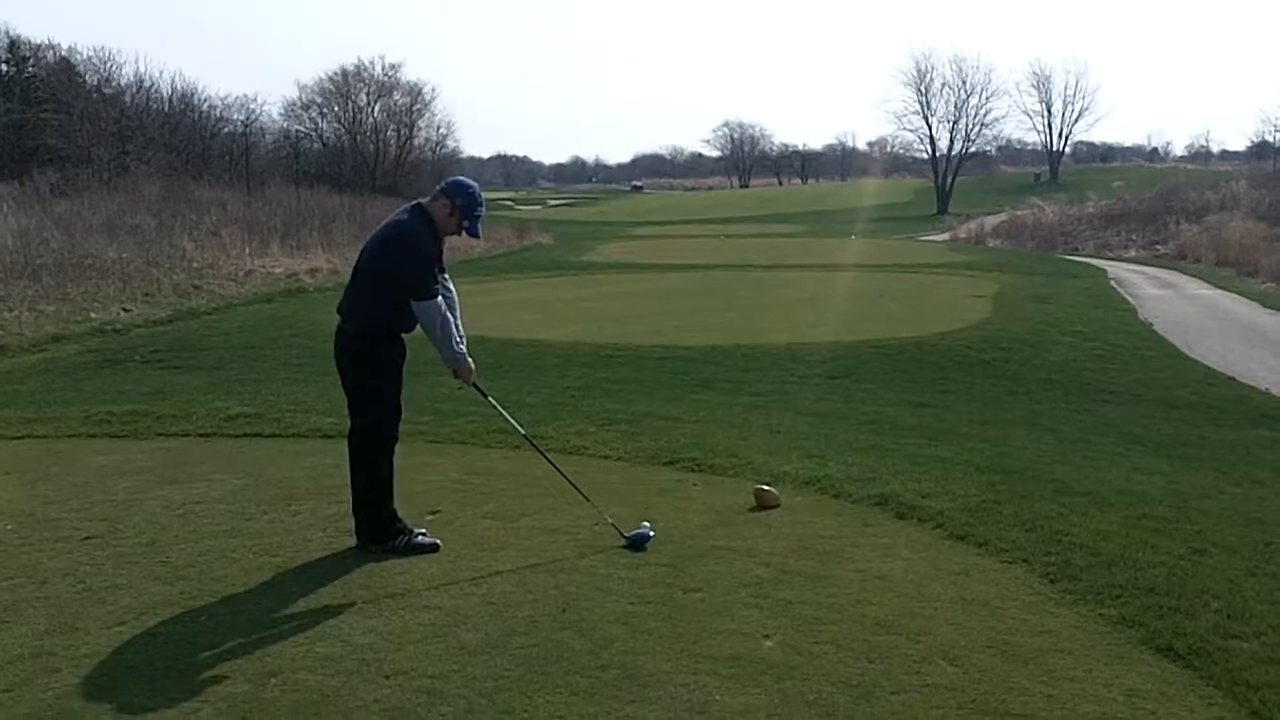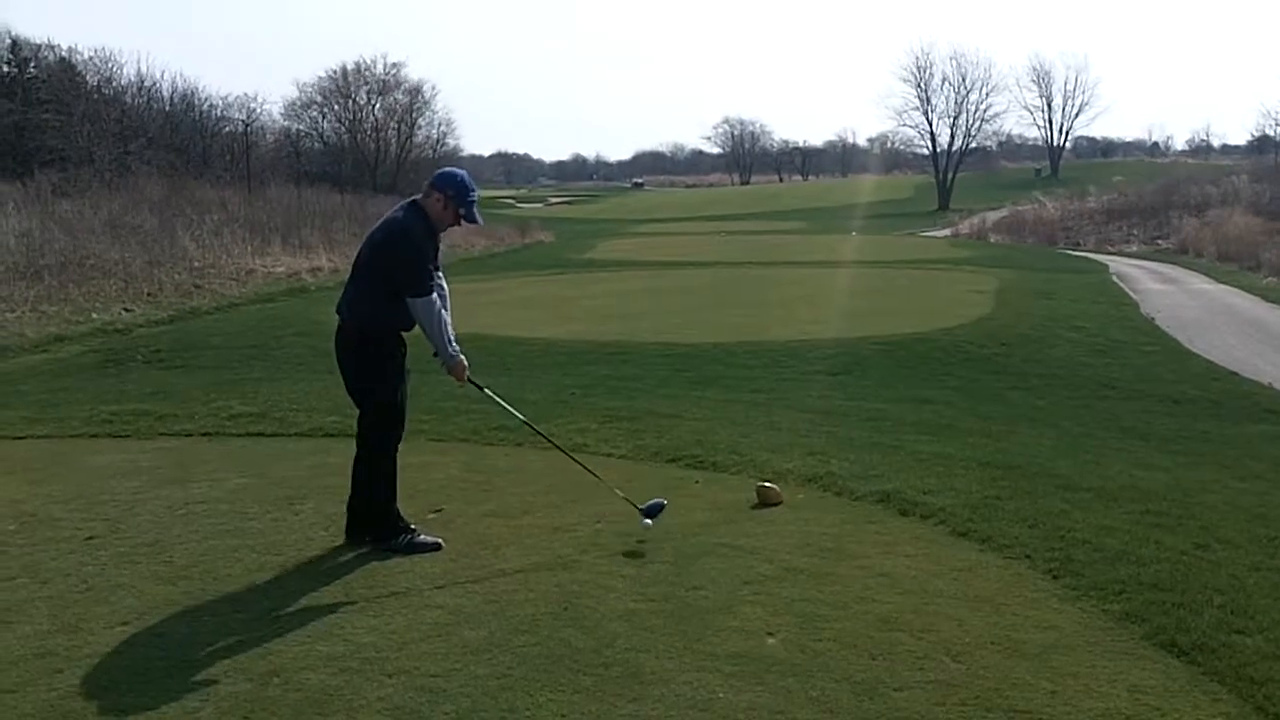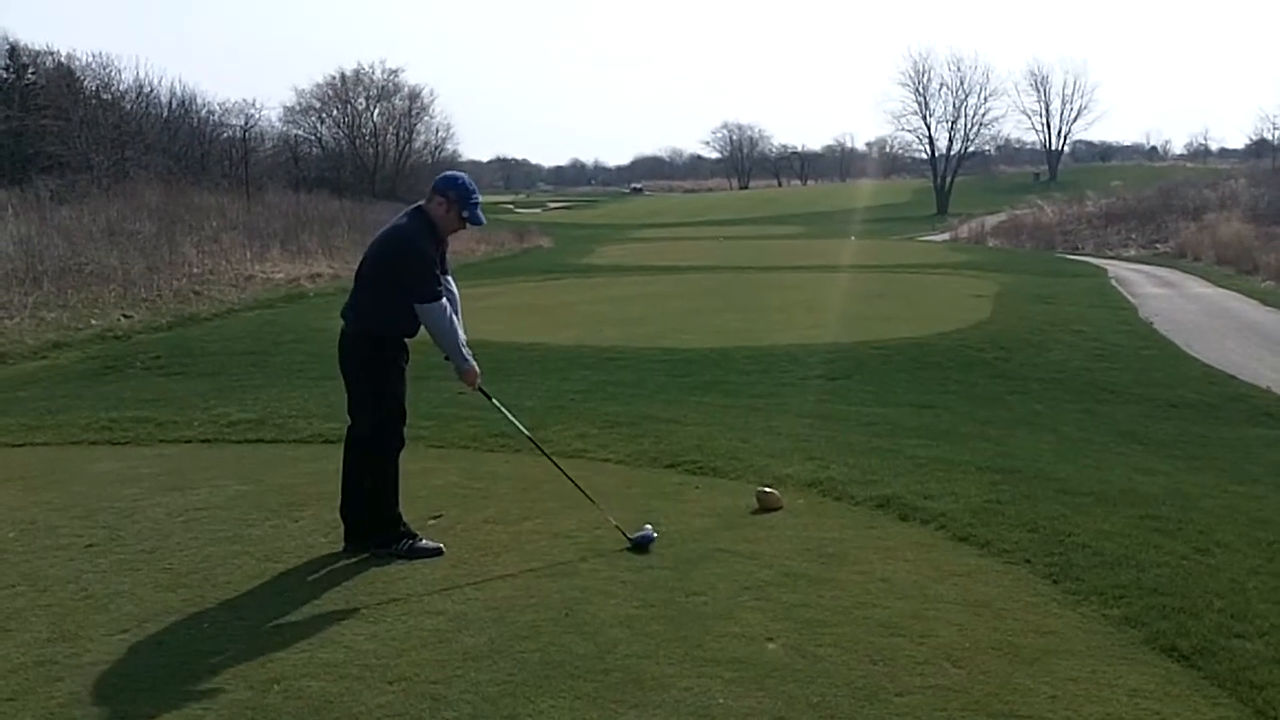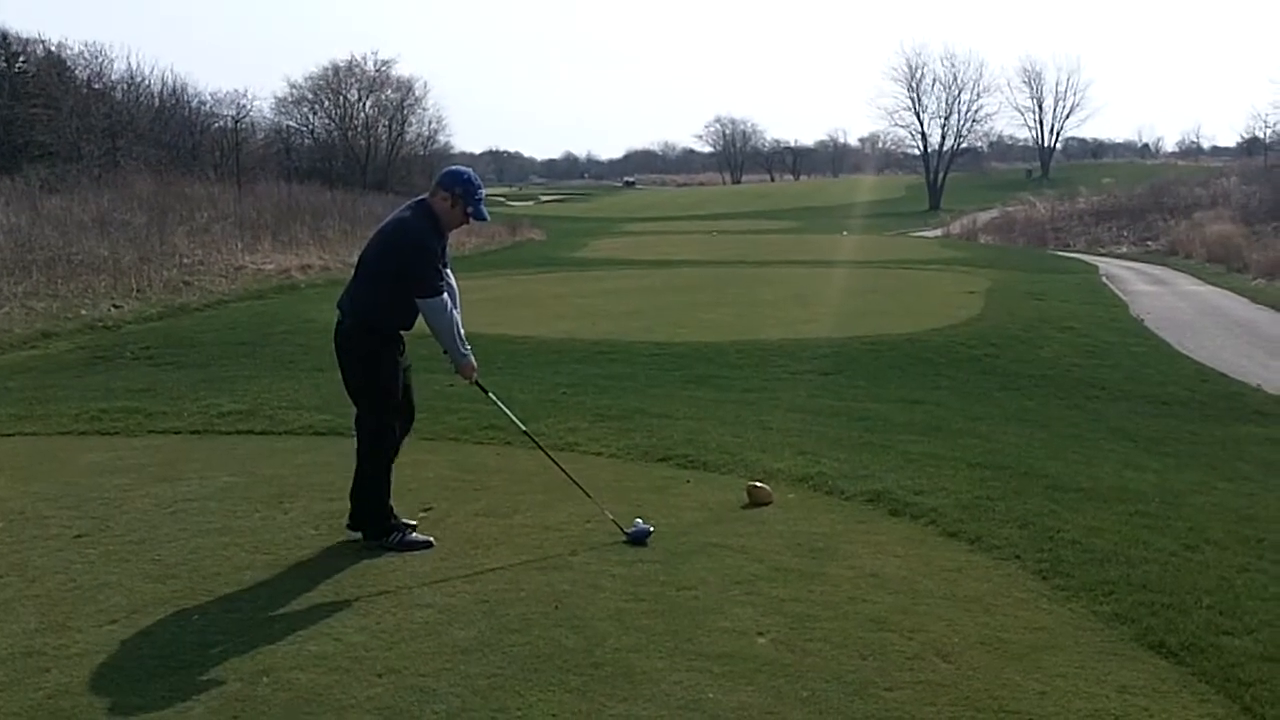
dt=0.7s
person 1, frame 1
left shoulder: (422, 229)
right shoulder: (410, 237)
left elbow: (444, 289)
right elbow: (430, 309)
left wrist: (461, 350)
right wrist: (457, 360)
left hip: (375, 339)
right hip: (365, 342)
left knee: (374, 432)
right knee: (377, 433)
left ankle: (375, 524)
right ankle: (381, 531)
person 1, frame 2
left shoulder: (421, 226)
right shoulder: (405, 234)
left elbow: (437, 288)
right elbow: (425, 305)
left wrist: (450, 347)
right wrist: (450, 356)
left hip: (377, 337)
right hip: (366, 341)
left knee: (384, 427)
right knee: (382, 431)
left ankle: (364, 521)
right ankle: (385, 528)
person 1, frame 3
left shoulder: (428, 232)
right shoulder: (410, 240)
left elbow: (446, 291)
right elbow: (434, 310)
left wrist: (461, 351)
right wrist: (463, 361)
left hip: (375, 342)
right hip: (370, 345)
left knee: (367, 434)
right knee: (383, 437)
left ankle: (361, 530)
right ankle: (387, 534)
person 1, frame 4
left shoulder: (428, 224)
right shoulder: (414, 233)
left elbow: (445, 286)
right elbow: (435, 305)
left wrist: (459, 348)
right wrist: (461, 355)
left hip: (378, 333)
right hip: (365, 336)
left knee: (398, 417)
right knee: (380, 426)
left ankle: (366, 511)
right ankle: (377, 524)
